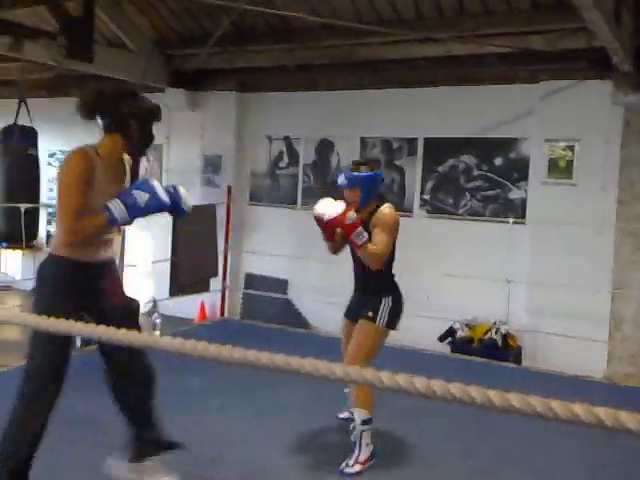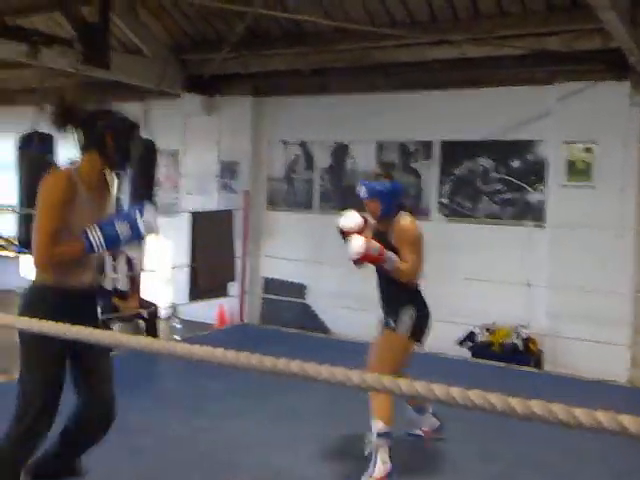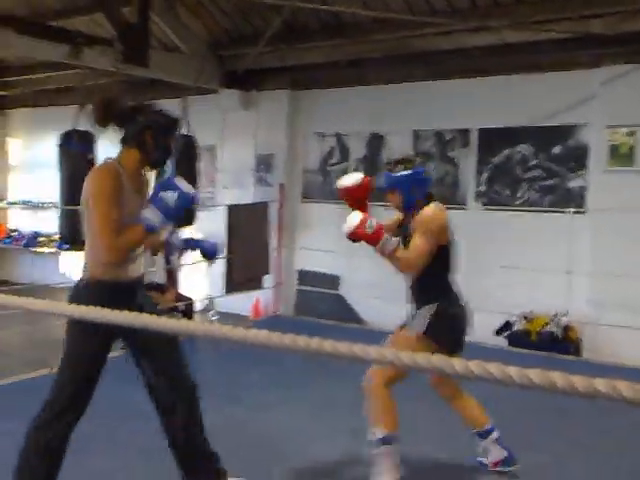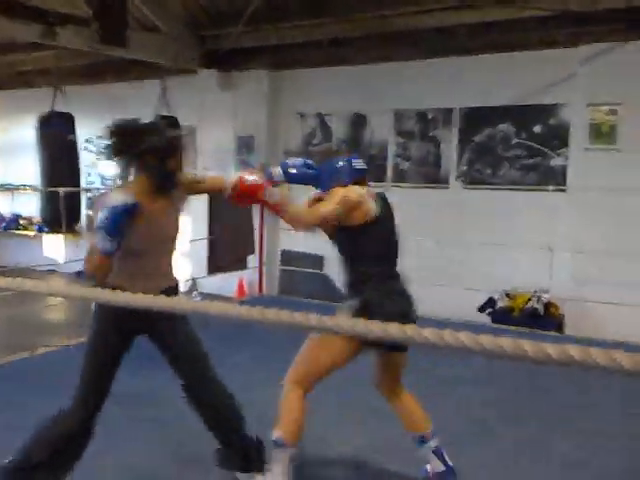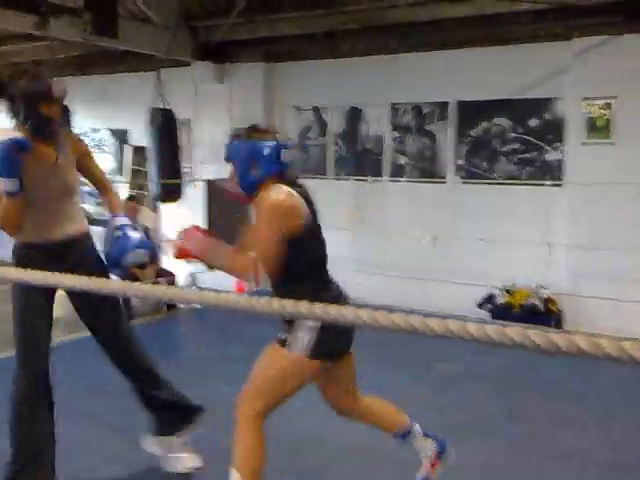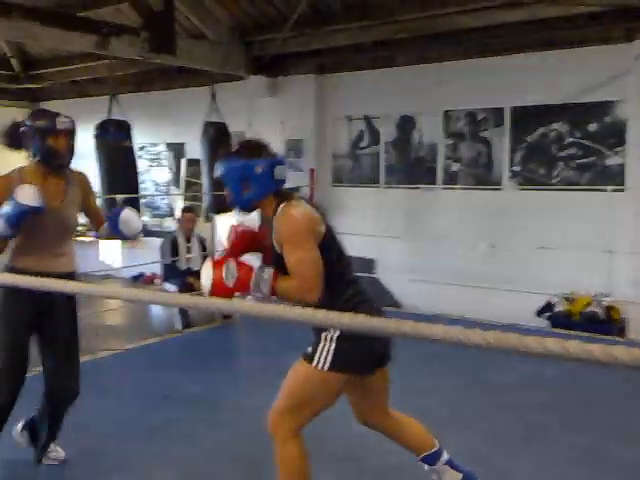
dt=0.3s
person 1, frame 1
left shoulder: (125, 165)
right shoulder: (80, 161)
right elbow: (70, 234)
left wrist: (157, 202)
right wrist: (124, 207)
left hip: (103, 276)
right hip: (63, 279)
left knee: (136, 371)
right knee: (40, 388)
person 1, frame 2
left shoulder: (104, 184)
right shoulder: (60, 182)
right elbow: (44, 257)
left wrist: (128, 227)
right wrist: (104, 236)
left hip: (85, 304)
right hip: (49, 305)
left knee: (100, 408)
right knee: (34, 416)
person 1, frame 3
left shoulder: (141, 178)
right shoulder: (105, 177)
right elbow: (112, 250)
left wrist: (185, 243)
right wrist: (159, 211)
left hip: (133, 295)
right hip: (99, 300)
left knee: (178, 388)
right knee: (65, 405)
person 1, frame 4
left shoulder: (177, 189)
right shoulder: (115, 204)
left elbow: (225, 186)
right elbow: (94, 274)
right wrist: (108, 234)
right hip: (116, 306)
left knee: (209, 393)
right knee: (85, 406)
person 1, frame 5
left shoulder: (71, 143)
left elbow: (106, 190)
left wrist: (123, 226)
left hip: (79, 254)
right hip: (33, 261)
left knee: (122, 347)
left ankle: (168, 429)
person 1, frame 6
left shoulder: (79, 181)
left elbow: (97, 221)
left wrist: (116, 223)
left hip: (61, 288)
left knee: (66, 384)
left ankle: (39, 433)
person 2, frame 1
left shoulder: (385, 214)
right shoulder: (353, 210)
left elbow: (376, 261)
right elbow: (335, 248)
left wrist: (353, 229)
right wrist: (328, 227)
left hip: (383, 299)
right hip: (361, 295)
left knee: (355, 366)
right knee: (350, 363)
left ankle: (365, 447)
right ankle: (359, 409)
person 2, frame 2
left shoulder: (405, 225)
right shoulder: (375, 224)
left elbow: (410, 274)
right elbow: (362, 259)
left wrist: (380, 255)
right wrist: (354, 239)
left hip: (408, 312)
right hip: (395, 310)
left knee: (376, 378)
right knee: (387, 373)
right ankle: (429, 422)
person 2, frame 3
left shoulder: (431, 215)
right shoulder: (410, 216)
left elbow: (411, 266)
right elbow: (390, 240)
left wrist: (376, 237)
right wrist: (359, 206)
left hip: (434, 313)
right hip: (446, 312)
left knee: (376, 381)
right knee: (447, 388)
right ankle: (498, 452)
person 2, frame 4
left shoulder: (351, 198)
right shoulder: (376, 201)
left elbow: (306, 220)
left wrist: (264, 190)
left hip: (368, 308)
right hip: (399, 307)
left knee: (295, 382)
right knee: (392, 389)
person 2, frame 5
left shoulder: (274, 201)
right shoulder: (284, 193)
left elbow: (252, 270)
left wrist: (203, 248)
left hip: (315, 322)
left knee: (248, 409)
right knee: (347, 403)
right ankle: (427, 446)
person 2, frame 6
left shoulder: (291, 219)
right shoulder: (290, 210)
left elbow: (310, 291)
left wrist: (252, 278)
right wrist: (252, 243)
left hip: (346, 332)
left knee: (281, 424)
right knee: (376, 415)
